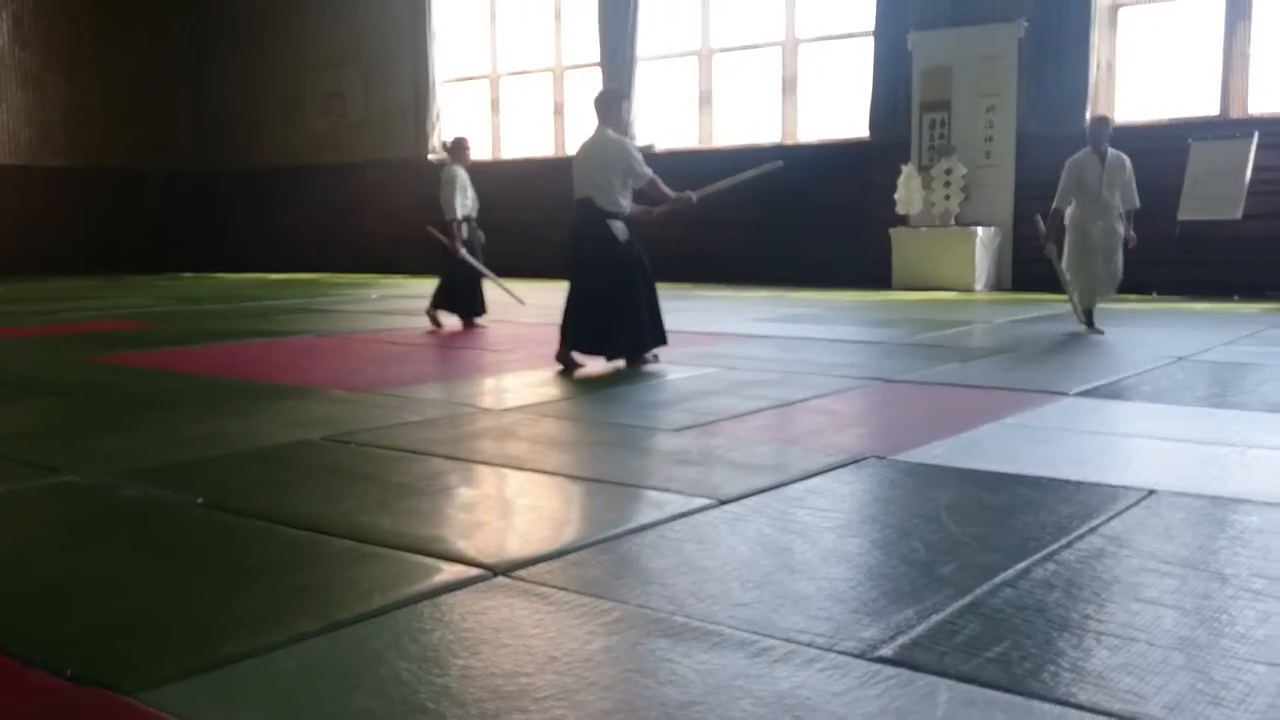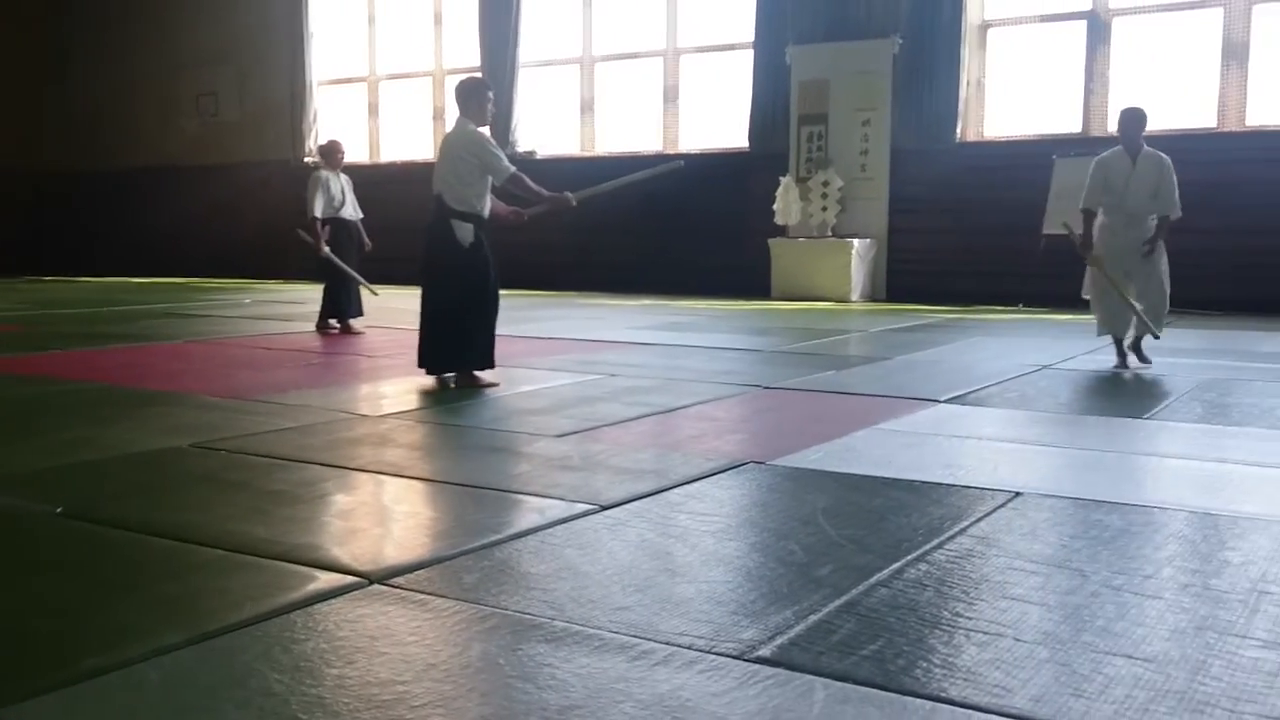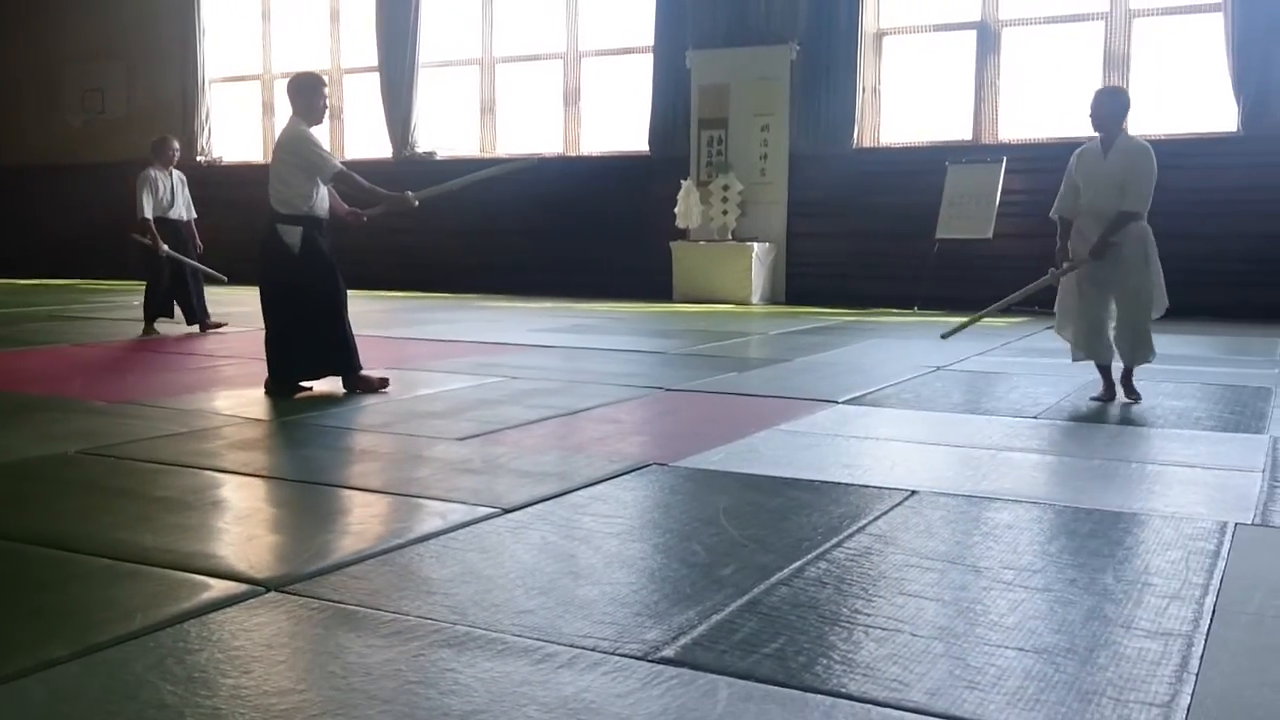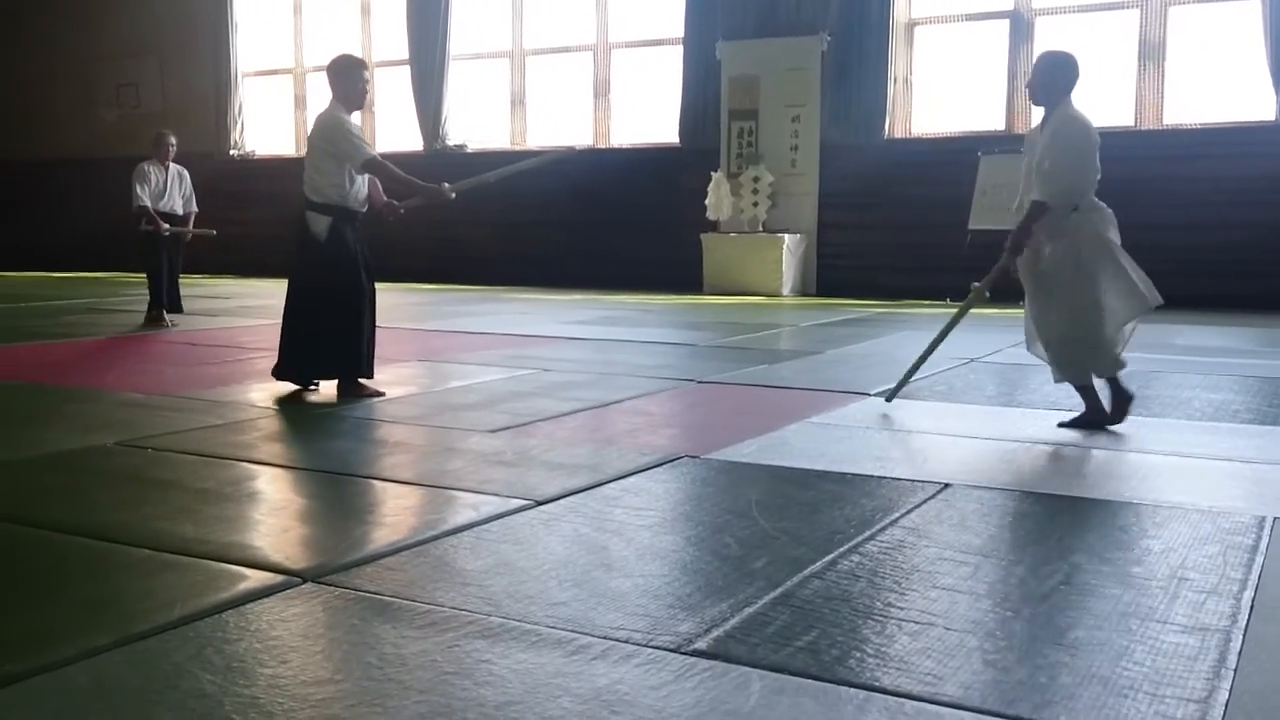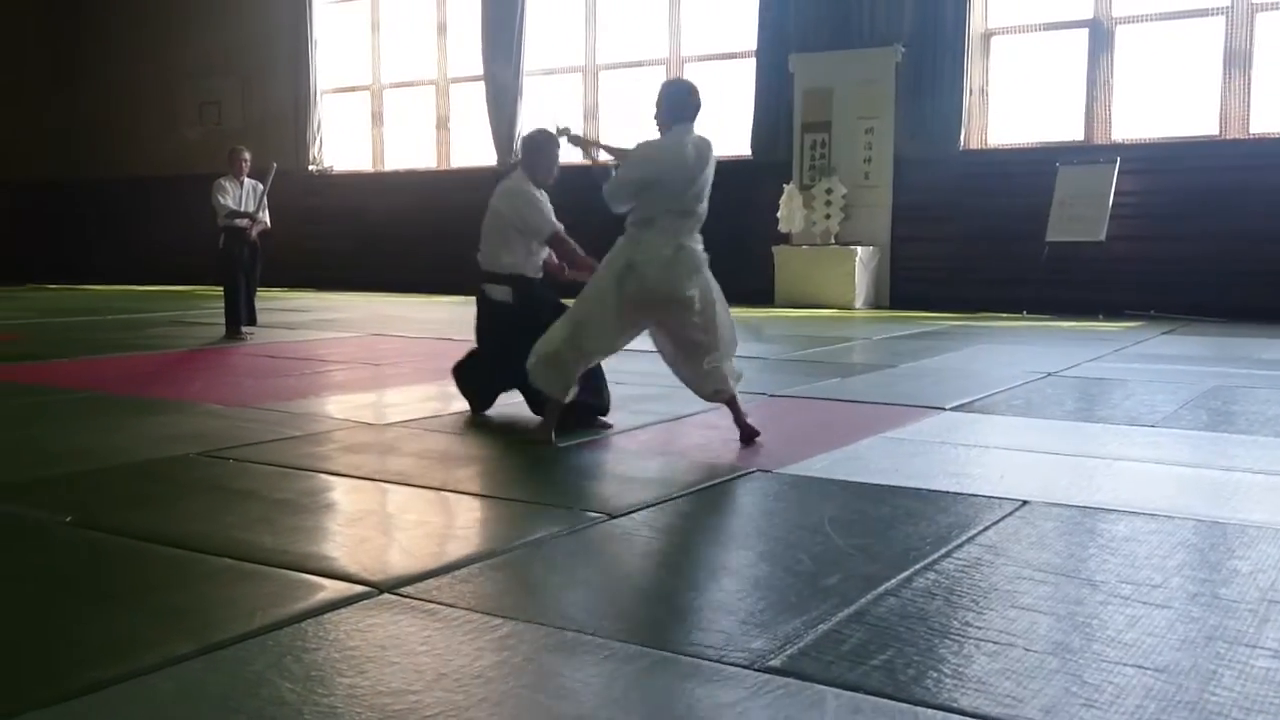
dt=1s
person 1, frame 1
left shoulder: (585, 148)
right shoulder: (620, 145)
right elbow: (648, 181)
left wrist: (633, 209)
right wrist: (676, 198)
left hip: (584, 224)
right hip: (607, 227)
left knee: (585, 286)
right knee: (632, 283)
left ankle: (567, 348)
right ankle: (636, 350)
person 1, frame 2
left shoulder: (455, 138)
right shoulder: (474, 139)
right elbow: (510, 178)
left wrist: (502, 211)
right wrist: (552, 199)
left hip: (445, 228)
right hip: (461, 230)
left knee: (447, 297)
right knee: (476, 297)
left ankle: (440, 364)
right ankle: (463, 369)
person 1, frame 3
left shoulder: (297, 137)
right shoulder: (298, 137)
left elbow: (322, 185)
right elbow: (341, 176)
left wrist: (343, 211)
right wrist: (390, 199)
left hip: (294, 234)
right hip: (297, 235)
left knee: (290, 308)
right knee: (327, 300)
left ankle: (282, 376)
right ankle: (349, 373)
person 1, frame 4
left shoulder: (343, 124)
right shoulder: (334, 123)
left elbow: (366, 173)
right elbow: (376, 165)
left wrist: (380, 201)
right wrist: (426, 190)
left hip: (334, 224)
right hip: (330, 225)
left knee: (315, 299)
right knee: (349, 299)
left ankle: (297, 368)
right ankle: (349, 377)
person 1, frame 5
left shoulder: (534, 195)
right shoulder: (517, 193)
left elbow: (543, 249)
right elbow: (557, 240)
left wrist: (564, 271)
right wrist: (595, 269)
left hip: (520, 287)
right hip: (508, 289)
person 2, frame 1
left shoulder: (1121, 161)
right shoulder: (1077, 163)
left elbow: (1128, 197)
right elbow: (1062, 199)
left wrist: (1129, 228)
right wrist: (1052, 232)
left hip: (1111, 222)
right hip: (1084, 221)
left knee: (1110, 272)
right knee: (1087, 272)
left ankle: (1085, 306)
right ankle: (1089, 320)
person 2, frame 2
left shoulder: (1160, 162)
right shoulder: (1104, 162)
left elbow: (1169, 205)
right elbow: (1091, 201)
left wrist: (1157, 236)
right wrist: (1087, 233)
left hip: (1146, 233)
right hip: (1110, 233)
left knee: (1154, 294)
right knee: (1111, 293)
left ankle: (1137, 341)
right ankle: (1120, 350)
person 2, frame 3
left shoulder: (1139, 152)
right shoulder: (1082, 155)
left elbow: (1136, 205)
right elbow: (1068, 203)
left wrist: (1106, 237)
right wrist: (1063, 241)
left hip: (1126, 240)
right hip: (1086, 241)
left knee: (1132, 312)
right knee: (1089, 312)
left ankle: (1128, 375)
right ankle: (1107, 381)
person 2, frame 4
left shoulder: (1073, 128)
right shoulder: (1038, 134)
left elbow: (1052, 190)
left wrist: (1019, 237)
right wrist: (1020, 239)
left hip: (1077, 232)
right hip: (1046, 235)
left knee: (1078, 323)
right knee: (1049, 327)
left ankle: (1117, 393)
right ankle: (1094, 406)
person 2, frame 5
left shoulder: (653, 153)
right shoulder: (704, 150)
left elbow: (615, 197)
right wrist: (600, 146)
left hip: (640, 256)
right hip: (684, 258)
left knee: (581, 335)
right knee: (704, 343)
left ankle: (550, 424)
right ankle: (741, 422)
person 3, frame 1
left shoulder: (457, 172)
right shoulder: (455, 173)
right elbow: (452, 210)
left wrist: (475, 229)
right wrist: (455, 239)
left hip: (465, 227)
right hip: (460, 229)
left knee: (454, 272)
right knee: (469, 272)
left ankle: (434, 308)
right ankle: (468, 316)
person 3, frame 2
left shoulder: (345, 179)
right shoulder: (320, 177)
left elbow: (354, 210)
right elbow: (315, 212)
left wrist: (363, 235)
right wrist: (320, 239)
left hip: (347, 230)
right hip: (332, 230)
left knee: (337, 277)
right knee: (342, 276)
left ankle: (325, 319)
right ankle: (345, 321)
person 3, frame 3
left shoulder: (179, 177)
right shoulder: (149, 176)
left elbow: (188, 210)
right elbow: (145, 214)
left wrist: (195, 237)
right wrist: (157, 240)
left hip: (180, 230)
right hip: (160, 232)
left knee: (190, 275)
right knee: (158, 279)
left ankle: (202, 319)
right ankle: (149, 324)
person 3, frame 4
left shoulder: (181, 173)
right shoulder: (144, 170)
left elbow: (190, 204)
right elbow: (141, 202)
left wrist: (189, 226)
right wrist: (157, 222)
left hip: (175, 226)
right hip: (153, 225)
left knee: (171, 270)
right knee: (158, 269)
left ankle: (156, 312)
right ankle: (157, 312)
person 3, frame 5
left shoulder: (256, 186)
right shoulder: (221, 185)
left elbow: (264, 219)
right elbow: (226, 210)
left wrist: (255, 228)
right wrist: (248, 215)
left hip: (251, 239)
right hip: (231, 237)
left knee: (249, 283)
right knee: (235, 283)
left ankle: (239, 324)
right ankle: (234, 326)
